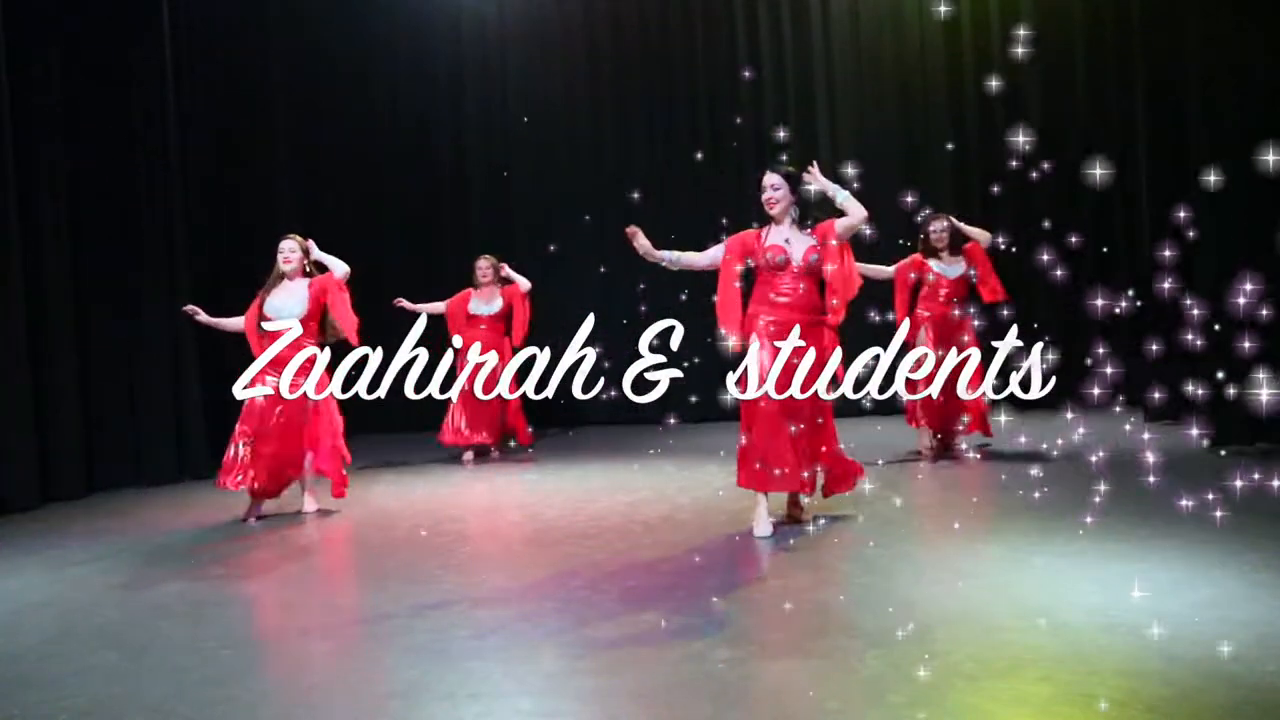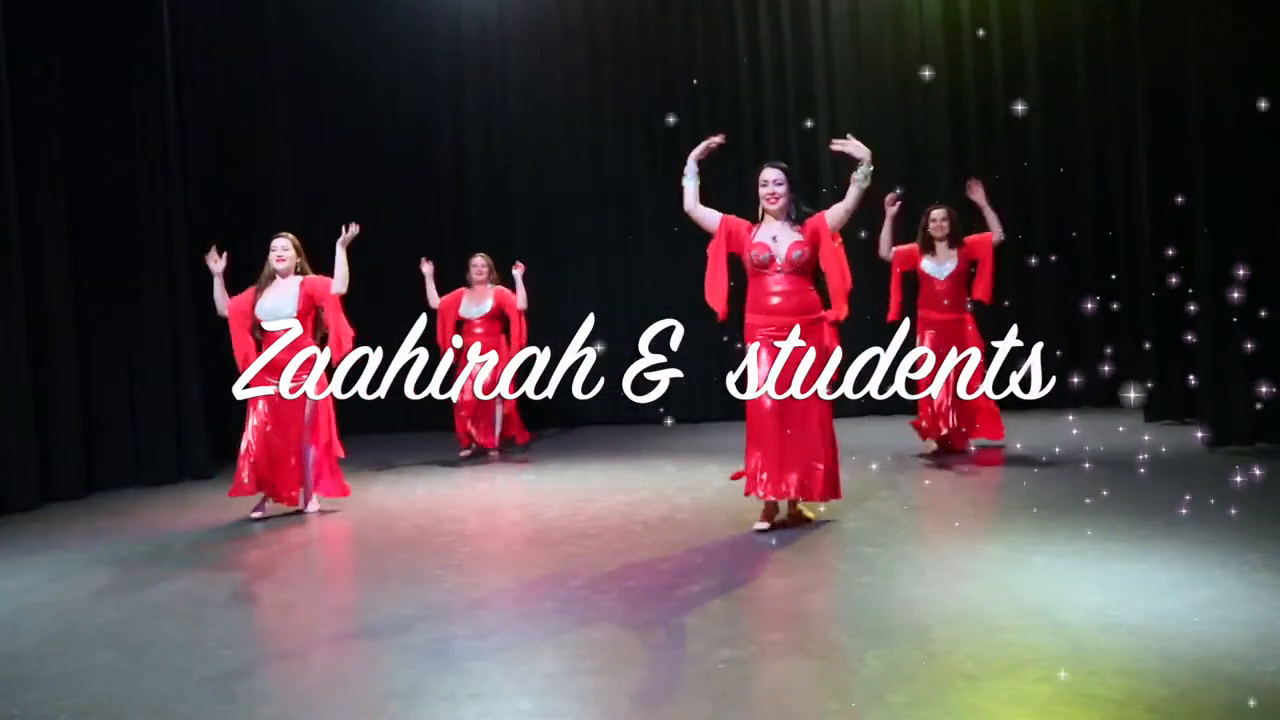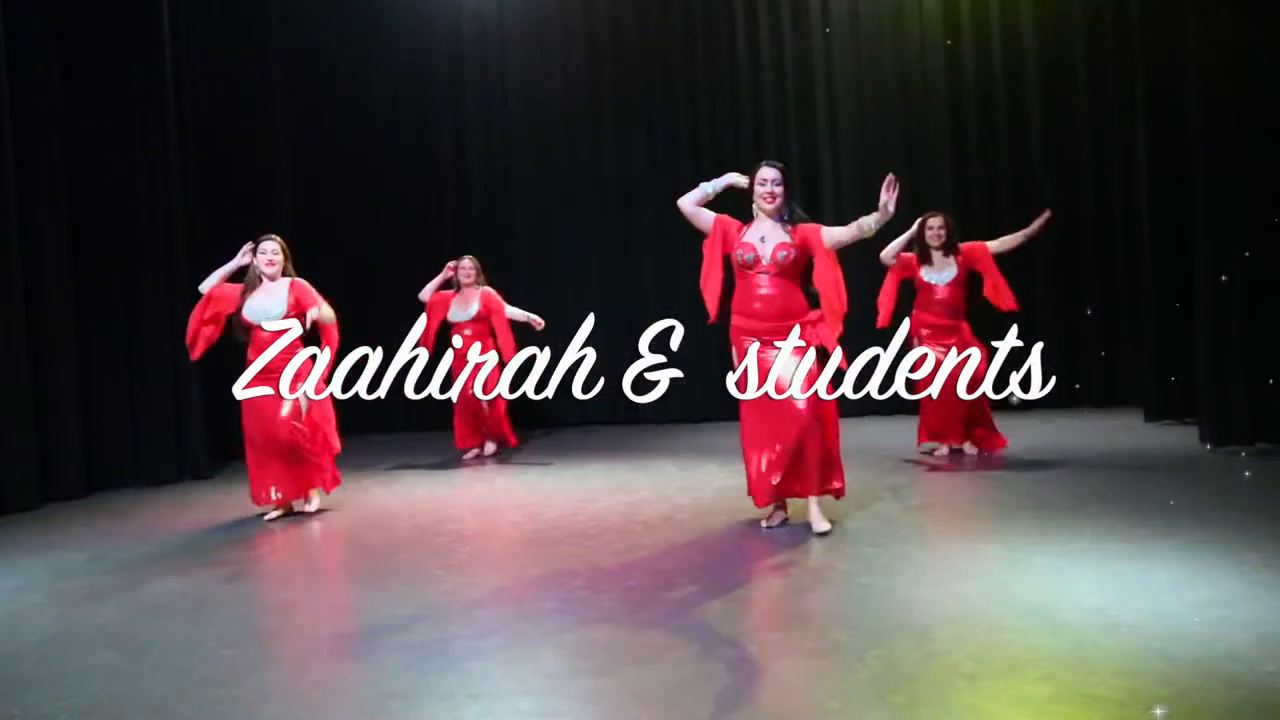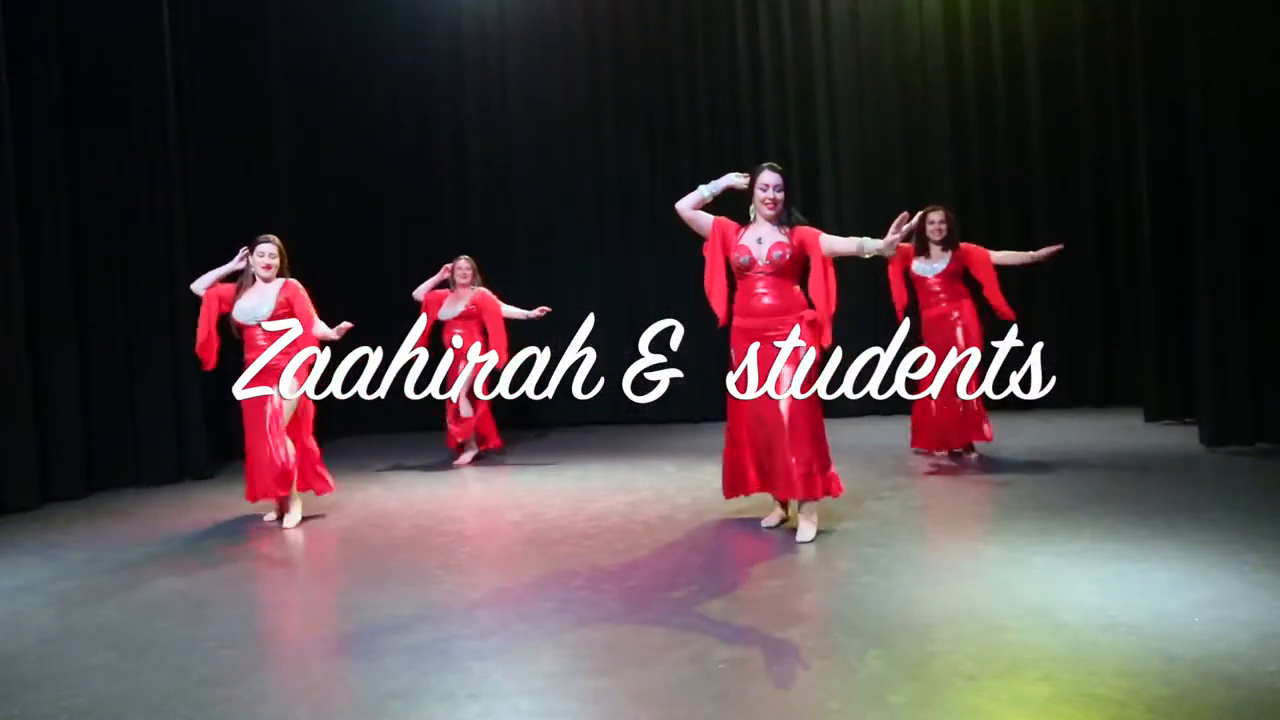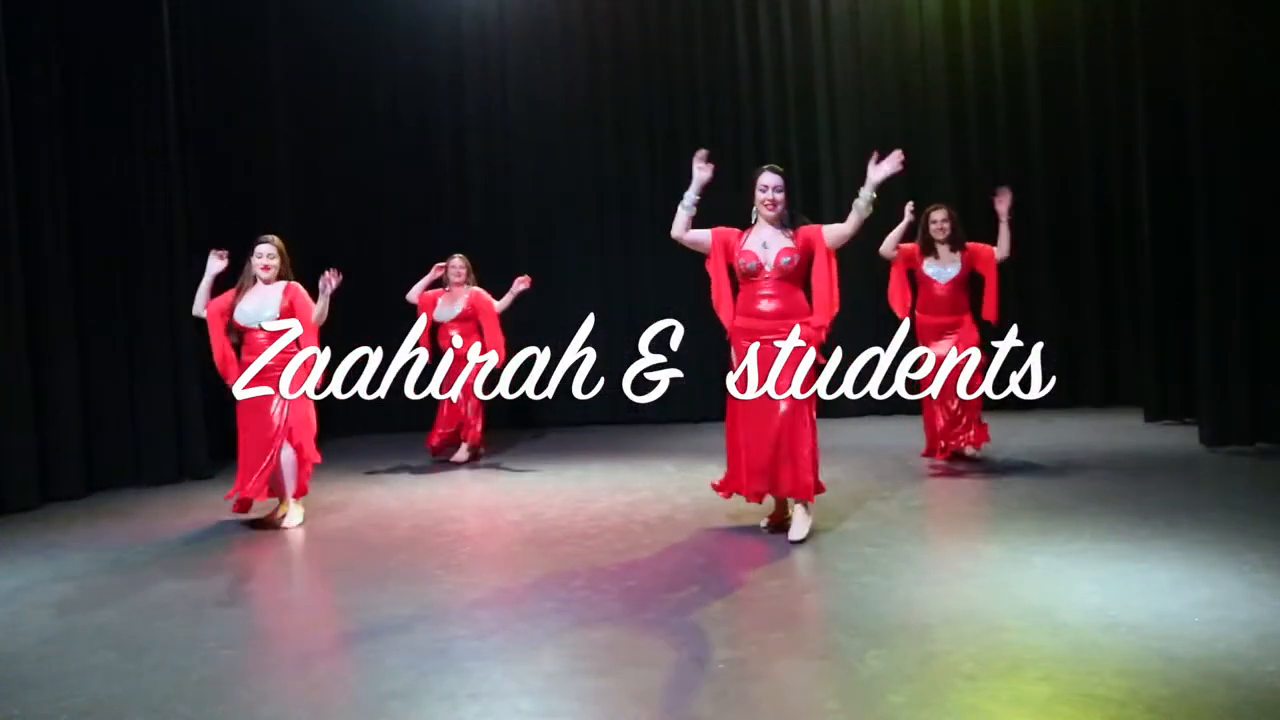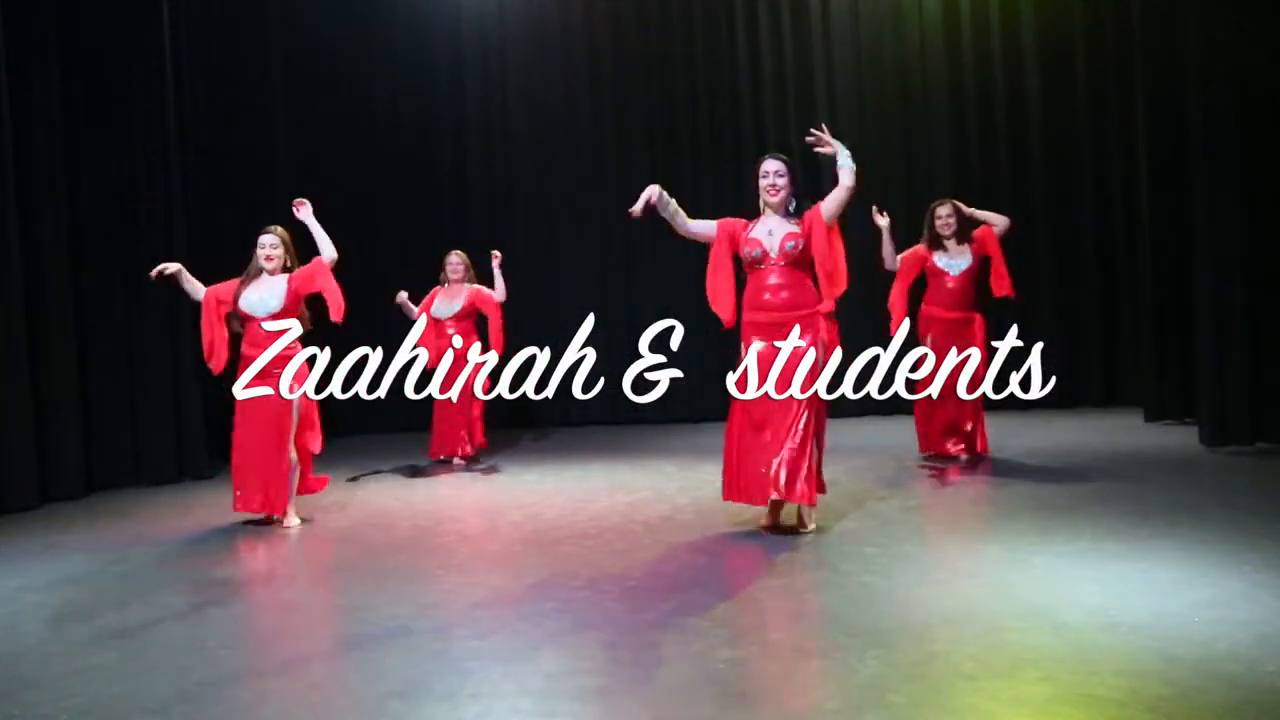
dt=0.3s
person 1, frame 1
left shoulder: (820, 235)
right shoulder: (751, 239)
left elbow: (860, 216)
right elbow: (701, 259)
left wrist: (826, 186)
right wrist: (655, 254)
left hip: (809, 336)
right hip: (766, 334)
left knee: (806, 416)
right knee: (765, 413)
left ankle: (796, 498)
right ankle: (762, 505)
person 1, frame 2
left shoulder: (811, 229)
right shoulder: (740, 230)
left elbow: (851, 201)
right elbow: (689, 205)
left wrist: (863, 162)
right wrist: (694, 161)
left hip: (808, 332)
right hip: (764, 334)
left knee: (805, 414)
right knee: (765, 414)
left ankle: (798, 500)
right ankle: (768, 501)
person 1, frame 3
left shoulder: (803, 234)
right shoulder: (732, 232)
left elbow: (848, 232)
right elbow: (685, 205)
left wrist: (880, 216)
right wrist: (726, 181)
left hip: (794, 335)
right hip: (749, 338)
left knee: (804, 413)
right knee: (760, 422)
left ankle: (814, 500)
right ankle: (777, 502)
person 1, frame 4
left shoulder: (798, 235)
right shoulder: (730, 233)
left elbow: (845, 245)
right elbow: (683, 208)
left wrist: (883, 244)
right wrist: (723, 183)
left hip: (790, 334)
right hip: (747, 336)
left knee: (792, 412)
right knee: (754, 419)
left ankle: (807, 507)
right ankle: (781, 501)
person 1, frame 5
left shoulder: (804, 237)
right shoulder: (733, 240)
left elbow: (848, 228)
right elbow: (680, 234)
left wrist: (870, 187)
right wrist: (697, 185)
left hip: (791, 338)
right hip: (749, 339)
left knee: (790, 414)
right knee: (753, 420)
left ankle: (801, 505)
right ankle: (778, 503)
person 1, frame 6
left shoulder: (810, 222)
right shoulder: (739, 230)
left elbow: (848, 185)
right elbow: (687, 227)
left wrist: (837, 150)
right wrist: (659, 199)
left hip: (804, 330)
right hip: (759, 333)
left knee: (801, 413)
right knee: (757, 415)
left ankle: (803, 503)
right ankle: (771, 500)
person 2, frame 1
left shoulder: (316, 286)
right shoulder: (269, 291)
left elbow: (343, 272)
right elbow: (247, 323)
left wrist: (317, 255)
right wrist: (209, 320)
left hip: (305, 370)
right hip: (271, 371)
left knee: (304, 434)
right knee: (254, 430)
left ankle: (308, 495)
right ankle: (257, 495)
person 2, frame 2
left shoulder: (309, 285)
right shoulder: (259, 291)
left elbow: (339, 288)
right elbow: (227, 311)
left wrist: (341, 248)
right wrist: (217, 276)
left hip: (303, 371)
right hip: (268, 373)
left knee: (305, 433)
right knee: (260, 433)
left ankle: (309, 496)
right ankle: (267, 495)
person 2, frame 3
left shoulder: (296, 286)
right shoulder: (245, 293)
left elbow: (330, 315)
right elbow: (206, 291)
left wrist: (318, 314)
right wrist: (235, 264)
left hip: (293, 370)
right hip: (258, 375)
left knee: (291, 429)
right knee: (261, 436)
left ankle: (310, 488)
right ankle: (281, 499)
person 2, frame 4
left shoulder: (290, 288)
right shoulder: (237, 292)
left elbow: (313, 325)
right elbow: (198, 288)
left wrist: (332, 334)
right wrist: (232, 267)
left hip: (286, 369)
right hip: (254, 375)
left knee: (276, 433)
right knee: (260, 440)
left ankle: (293, 501)
right ankle: (279, 501)
person 2, frame 5
left shoulder: (291, 290)
right shoulder: (239, 295)
left elbow: (314, 322)
right elbow: (200, 311)
left wrist: (325, 296)
right wrist: (211, 274)
left hip: (285, 374)
right hip: (252, 378)
left knee: (280, 436)
right knee: (258, 443)
left ankle: (294, 503)
right ankle: (281, 500)
person 2, frame 6
left shoulder: (295, 282)
right shoulder: (242, 285)
left elbow: (329, 257)
right elbow: (204, 295)
left wrist: (309, 221)
right wrist: (180, 273)
left hip: (287, 374)
right hip: (252, 375)
left knee: (284, 440)
right knee: (255, 439)
left ankle: (288, 507)
right ankle: (266, 501)
person 3, frame 1
left shoulder: (965, 254)
right shoulder: (921, 259)
left elbow: (986, 239)
right elbow: (888, 271)
left wrist: (958, 225)
right wrist: (853, 266)
left hip: (958, 324)
right hip: (928, 322)
left knee: (959, 379)
right knee: (928, 374)
left ankle: (950, 435)
right ankle: (927, 432)
person 3, frame 2
left shoulder: (964, 247)
right shoulder: (916, 252)
left elbow: (997, 236)
right elbow: (884, 253)
left wrist: (983, 205)
right wrist: (889, 218)
left hip: (960, 323)
right hip: (930, 325)
right knee: (933, 378)
left ankle: (960, 436)
right ankle: (933, 434)
person 3, frame 3
left shoulder: (964, 253)
right shoulder: (913, 261)
left elbow: (999, 245)
right elbow: (885, 257)
left wrist: (1032, 228)
right wrist: (911, 233)
left hip: (956, 330)
right hip: (926, 331)
left knee: (970, 377)
right knee: (934, 384)
left ankle: (966, 437)
right ankle: (941, 439)
person 3, frame 4
left shoulder: (961, 251)
right shoulder: (912, 254)
left elbow: (999, 257)
left wrist: (1036, 255)
right wrist: (911, 227)
left hip: (961, 318)
right hip: (932, 324)
right knee: (936, 382)
left ankle: (964, 439)
right ankle: (941, 440)
person 3, frame 5
left shoulder: (967, 251)
right shoulder: (916, 252)
left elbow: (1001, 254)
right elbow: (884, 251)
left wrist: (1003, 217)
right wrist: (905, 222)
left hip: (960, 326)
right hip: (927, 327)
left knee: (964, 377)
right knee: (936, 383)
left ankle: (968, 438)
right ankle: (943, 441)
person 3, frame 6
left shoulder: (975, 242)
right shoulder: (925, 251)
left elbow: (1004, 223)
right elbow: (892, 264)
left wrist: (970, 211)
right wrist: (885, 231)
left hip: (966, 323)
right hip: (935, 323)
left knee: (967, 382)
right knee: (935, 382)
left ankle: (963, 443)
right ankle: (937, 442)
person 4, frame 1
left shoulder: (506, 293)
right shoulder: (468, 295)
left elbow: (526, 286)
right elbow: (443, 307)
left wrist: (509, 273)
right wrist: (413, 306)
left hip: (496, 352)
right hip: (471, 352)
left knee: (494, 398)
right knee: (467, 396)
left ankle: (494, 442)
right ankle: (468, 445)
person 4, frame 2
left shoulder: (498, 292)
right shoulder: (461, 294)
left elbow: (521, 306)
right elbow: (435, 303)
left wrist: (518, 278)
right wrist: (428, 276)
left hip: (494, 351)
right hip: (469, 353)
left knee: (494, 396)
right knee: (468, 397)
left ankle: (494, 443)
right ankle: (470, 442)
person 4, frame 3
left shoulder: (486, 293)
right shoulder: (450, 297)
left elbow: (506, 311)
right elbow: (423, 297)
left wrist: (530, 316)
right wrist: (443, 276)
left hip: (483, 352)
right hip: (460, 355)
left knee: (477, 395)
right knee: (465, 400)
left ankle: (491, 437)
right ankle: (475, 443)
person 4, frame 4
left shoulder: (480, 294)
right shoulder: (444, 296)
left elbow: (502, 309)
right elbow: (417, 295)
left wrist: (528, 314)
right wrist: (439, 276)
right hip: (454, 355)
left knee: (461, 394)
right knee: (457, 398)
left ankle: (472, 444)
right ankle: (476, 442)
person 4, frame 5
left shoulder: (475, 294)
right shoulder: (438, 296)
left elbow: (496, 307)
right elbow: (411, 297)
left wrist: (513, 292)
right wrist: (431, 276)
left hip: (470, 353)
right hip: (451, 356)
left knee: (467, 396)
right knee: (452, 400)
left ankle: (467, 446)
right ankle: (474, 444)
person 4, frame 6
left shoulder: (475, 291)
right shoulder: (437, 293)
left elbow: (499, 298)
right elbow: (418, 314)
left wrist: (496, 270)
right wrist: (404, 303)
left hip: (467, 355)
right hip: (444, 357)
left knee: (463, 401)
right knee: (445, 402)
left ankle: (462, 450)
right ankle: (452, 446)
